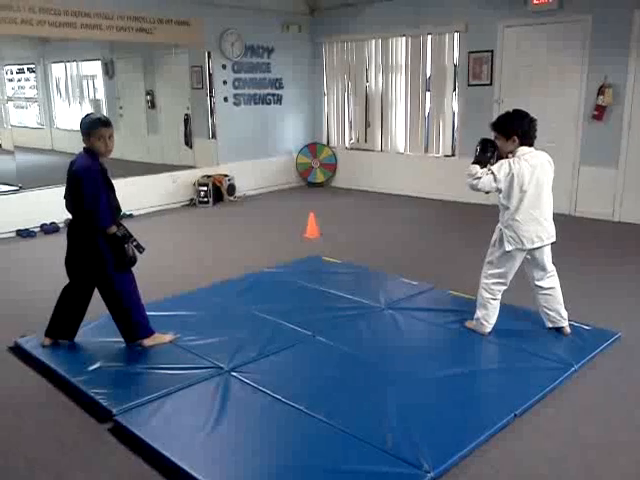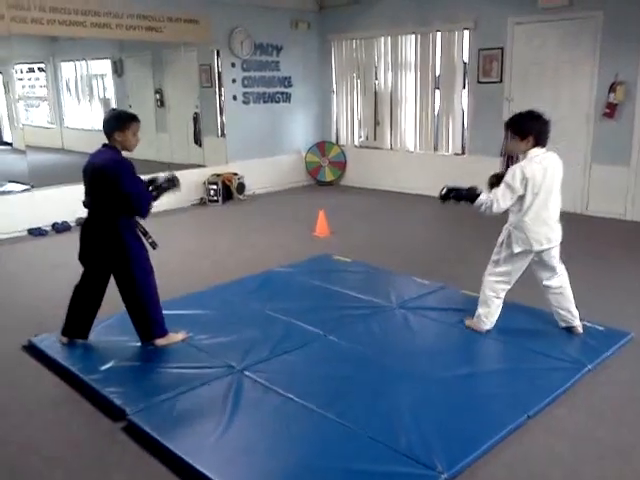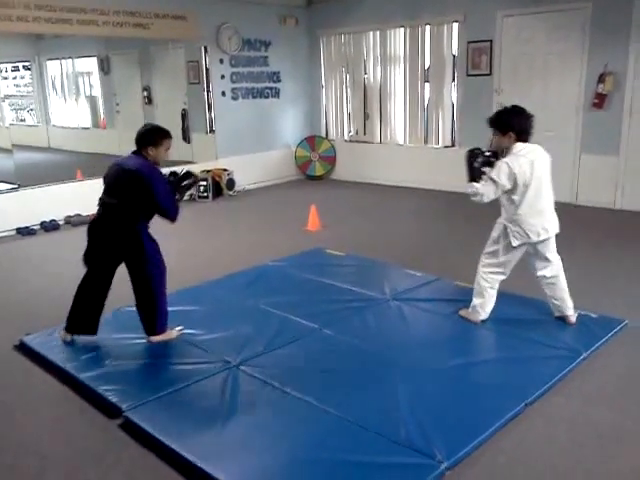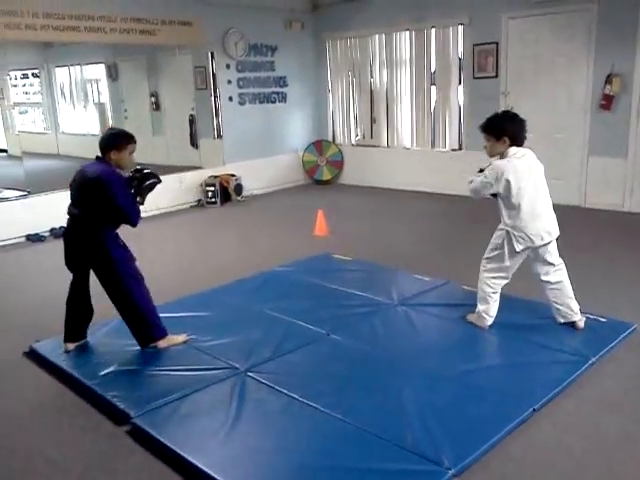
dt=1s
person 1, frame 1
left shoulder: (80, 163)
right shoulder: (90, 169)
right elbow: (99, 212)
right wrist: (116, 236)
left hip: (81, 235)
right hip: (95, 238)
left knee: (80, 285)
right knee: (120, 284)
left ankle: (54, 334)
right ankle: (143, 334)
person 1, frame 2
left shoulder: (95, 159)
right shoulder: (120, 164)
right elbow: (141, 206)
left wrist: (145, 187)
right wrist: (152, 190)
left hip: (94, 229)
right hip: (117, 232)
left knee: (92, 280)
right knee: (139, 280)
left ankle: (70, 332)
right ankle: (157, 334)
person 1, frame 3
left shoulder: (119, 165)
right shoulder: (150, 172)
right elbow: (170, 213)
left wrist: (166, 187)
right wrist: (175, 192)
left hip: (102, 227)
right hip: (129, 231)
left knee: (96, 277)
right knee: (152, 275)
left ankle: (72, 328)
right ankle: (157, 330)
person 1, frame 4
left shoulder: (85, 171)
right shoulder: (111, 177)
right elbow: (131, 218)
left wrist: (128, 186)
right wrist: (137, 196)
left hip: (74, 237)
right hip: (98, 240)
left knee: (79, 284)
right knee: (129, 285)
left ankle: (72, 338)
right ankle: (156, 336)
person 2, frame 1
left shoulder: (509, 167)
right shoulder: (545, 160)
left elbow: (476, 182)
left wrist: (479, 161)
left hip: (514, 234)
right hip: (541, 232)
left knee: (493, 278)
right knee: (545, 277)
left ankle: (482, 323)
right ankle: (560, 322)
person 2, frame 2
left shoulder: (521, 170)
right shoulder: (555, 161)
left elbow: (495, 204)
left wrist: (467, 195)
right wrist: (504, 184)
left hip: (522, 236)
right hip: (548, 234)
left knee: (497, 277)
right knee: (555, 278)
left ankle: (482, 321)
right ankle: (572, 322)
person 2, frame 3
left shoulder: (507, 165)
right shoulder: (541, 154)
left elbow: (481, 194)
left hip: (516, 228)
right hip: (543, 224)
left knee: (491, 267)
right knee: (550, 268)
left ankle: (477, 311)
right ankle: (567, 312)
person 2, frame 4
left shoulder: (501, 168)
right shoulder: (531, 157)
left elbow: (476, 189)
left wrist: (481, 175)
left hip: (517, 232)
right hip: (544, 227)
left knee: (492, 270)
right knee: (553, 271)
left ankle: (483, 316)
right ankle: (573, 316)
